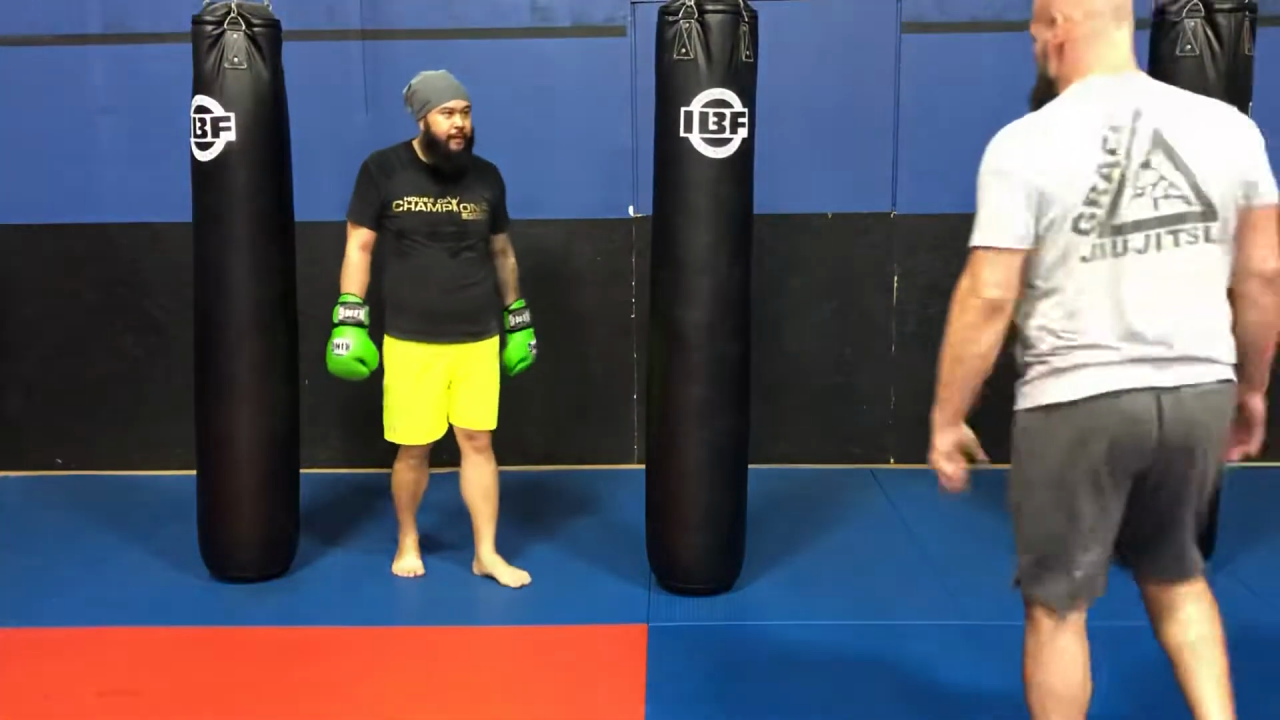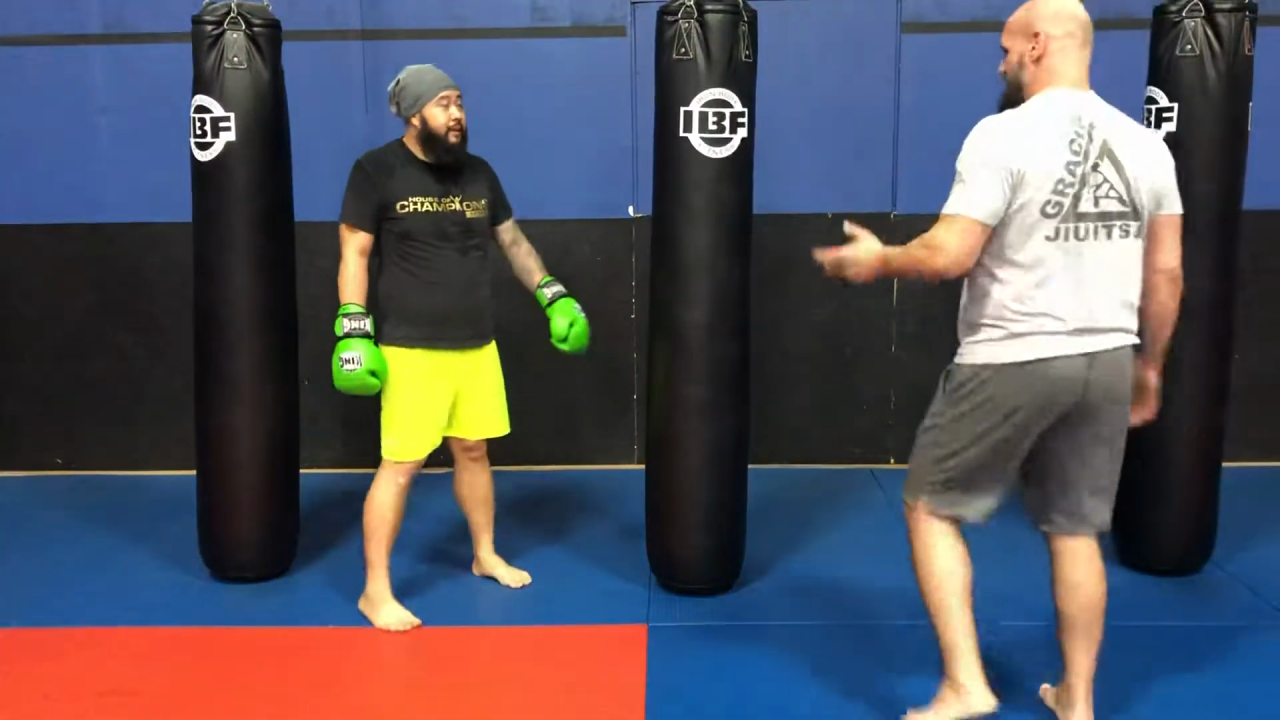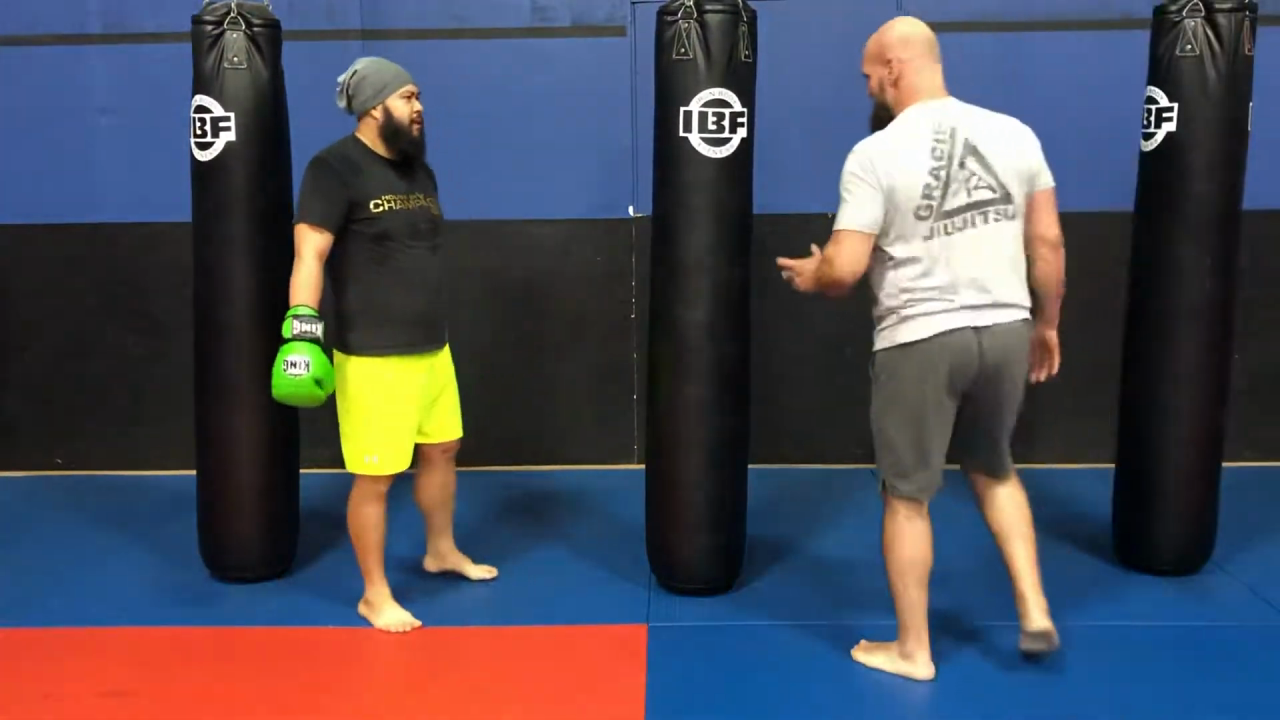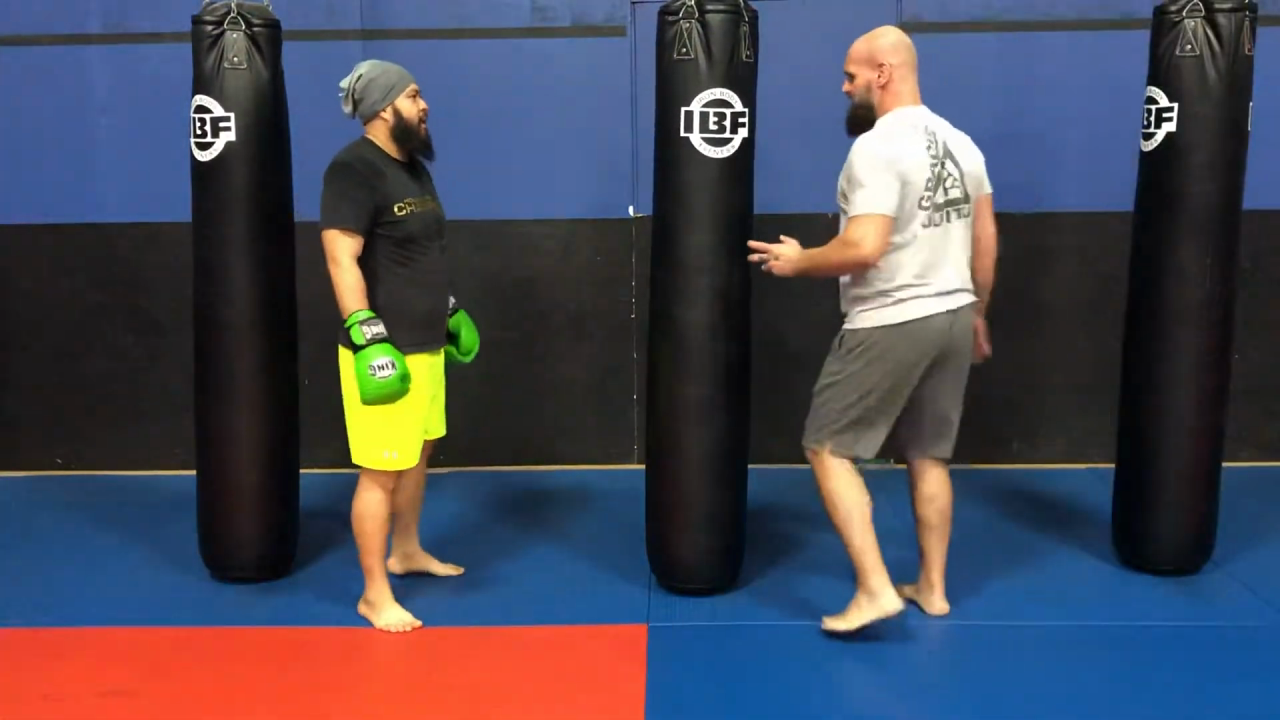
dt=0.5s
person 1, frame 1
left shoulder: (1027, 143)
left elbow: (987, 301)
left wrist: (946, 419)
left hip: (1075, 403)
right hip: (1199, 396)
left knee: (1056, 605)
right knee: (1173, 578)
person 1, frame 2
left shoulder: (1002, 135)
right shoulder: (1147, 145)
left elbow: (949, 254)
right elbow: (1166, 272)
left wrist: (876, 260)
right wrist: (1149, 364)
left hip: (1010, 364)
right hip: (1105, 364)
left knee: (930, 507)
right knee: (1075, 535)
person 1, frame 3
left shoulder: (876, 155)
right shoulder: (1014, 135)
left elbow: (846, 268)
right elbow: (1048, 243)
left wrist: (811, 276)
right wrist: (1045, 323)
left hip: (919, 344)
right hip: (1003, 333)
left knee: (908, 496)
right knee: (994, 473)
left ankle: (911, 649)
right ankle: (1034, 609)
person 1, frame 4
left shoulder: (878, 146)
right shoulder: (961, 145)
left elbow: (863, 248)
right elbow: (985, 239)
left wrist: (798, 261)
right wrist: (979, 312)
left hip: (889, 326)
right hip: (950, 318)
left knee: (827, 448)
right knee: (928, 457)
left ankle: (875, 587)
right ankle: (931, 586)
person 2, frame 1
left shoulder: (485, 177)
right shoulder: (382, 171)
left elbow: (502, 254)
right elbow: (359, 249)
left wrist: (519, 320)
right wrist: (349, 321)
left hip: (478, 339)
right hip: (410, 341)
left knee: (477, 443)
right knee: (413, 447)
left ankle: (487, 553)
right ankle: (408, 537)
person 2, frame 2
left shoulder: (478, 173)
right shoulder: (377, 170)
left elbow: (513, 240)
right elbow: (354, 254)
left wrist: (555, 296)
right wrist: (354, 333)
left hip: (476, 345)
right hip: (409, 350)
left knee: (473, 451)
right knee: (400, 465)
left ankle: (485, 555)
right ankle: (376, 590)
person 2, frame 3
left shoulder: (419, 169)
right shoulder: (335, 168)
right elbow: (309, 258)
right wrist: (303, 335)
left hip: (432, 348)
right hip: (373, 357)
left knee: (442, 450)
right knee: (376, 477)
left ankle: (442, 550)
right ankle: (375, 594)
person 2, frame 4
left shoulder: (414, 167)
right shoulder: (353, 169)
right elbow: (342, 262)
left wrist: (451, 311)
right wrist: (370, 340)
left hip: (425, 345)
right hip: (387, 352)
left knee: (418, 454)
right knee: (382, 472)
left ankle: (406, 549)
right ankle: (374, 594)
